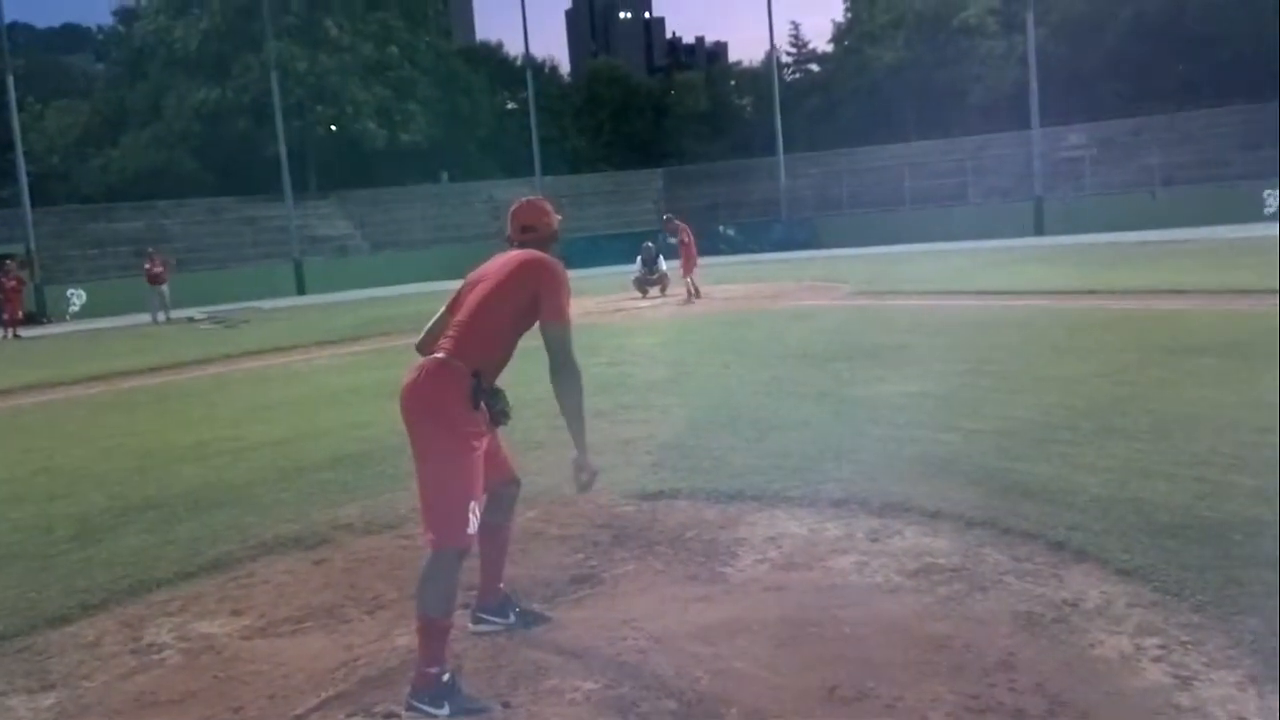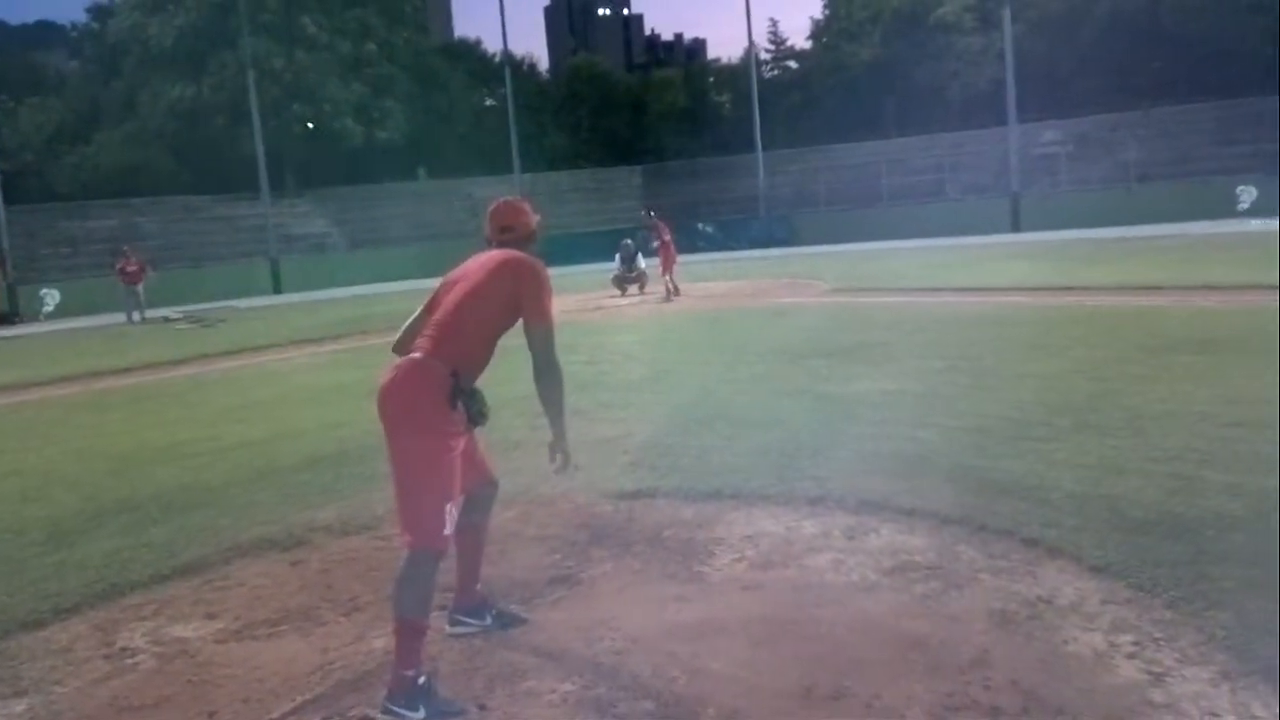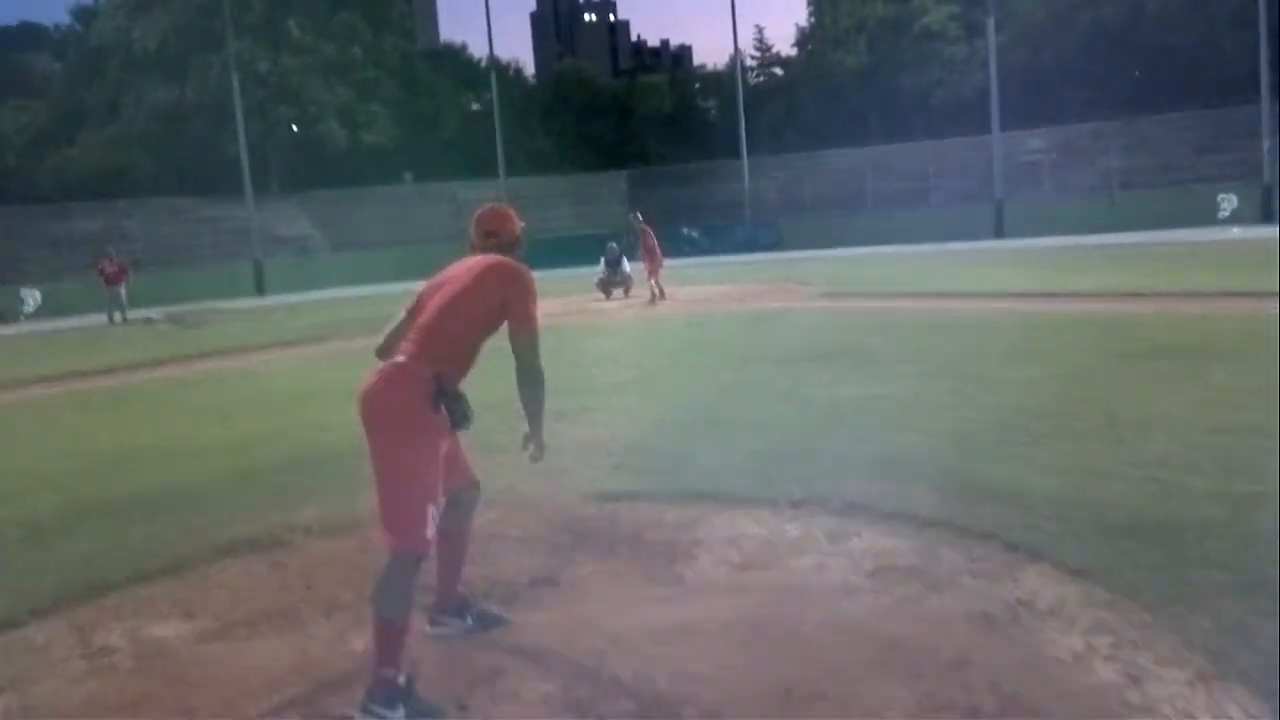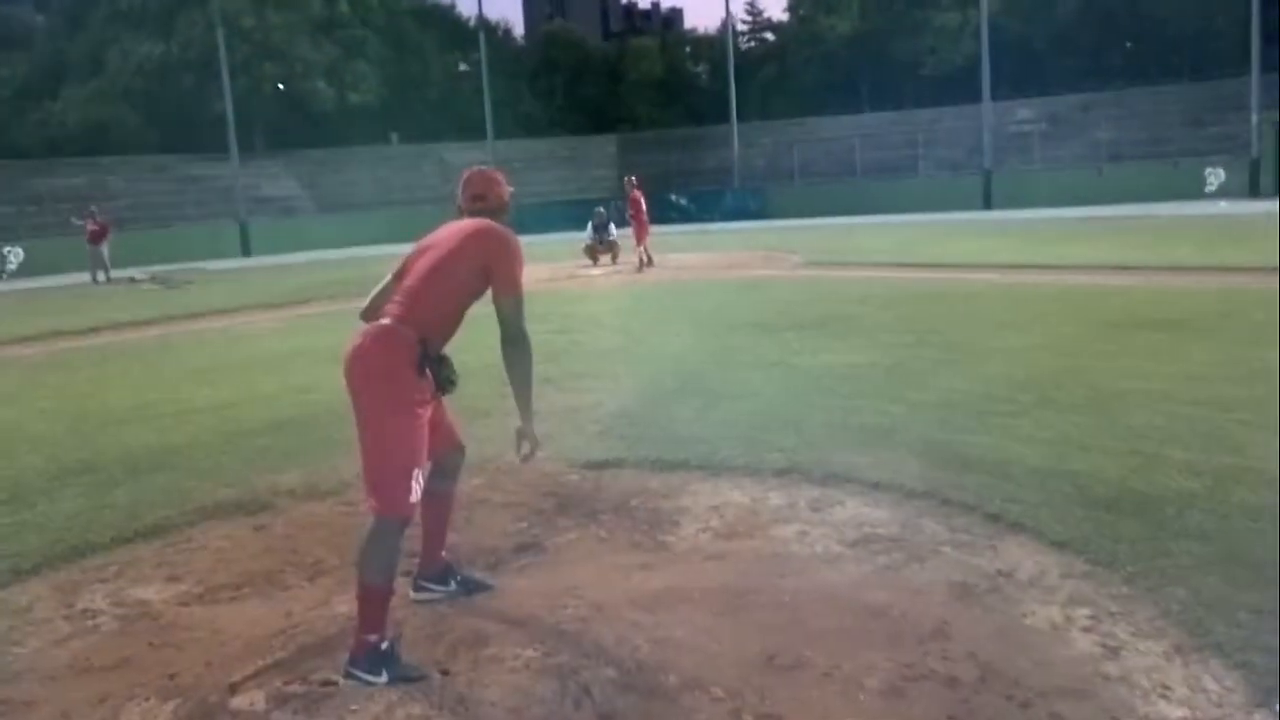
dt=0.3s
person 1, frame 1
left shoulder: (491, 268)
right shoulder: (546, 268)
left elbow: (426, 341)
right elbow: (561, 364)
right wrist: (580, 449)
left hip: (443, 390)
right hip: (446, 398)
left knee: (502, 489)
right knee: (453, 539)
left ankle: (491, 604)
person 1, frame 2
left shoulder: (468, 268)
right shoulder: (527, 269)
left elbow: (402, 342)
right elbow: (544, 361)
right wrist: (560, 436)
left hip: (419, 391)
right hip: (423, 399)
left knee: (478, 490)
right knee: (430, 541)
left ankle: (467, 607)
person 1, frame 3
left shoulder: (453, 273)
right shoulder: (513, 274)
left elbow: (386, 346)
right elbow: (527, 366)
right wrist: (536, 431)
left hip: (401, 393)
right hip: (408, 402)
left knee: (461, 493)
right knee: (412, 542)
left ankle: (449, 606)
person 1, frame 4
left shoulder: (441, 235)
right shoulder: (499, 239)
left elbow: (370, 308)
right elbow: (513, 334)
right wrist: (526, 418)
left hip: (391, 357)
right hip: (391, 366)
left knee: (447, 457)
right knee: (396, 507)
left ankle: (432, 572)
right ankle: (368, 651)
